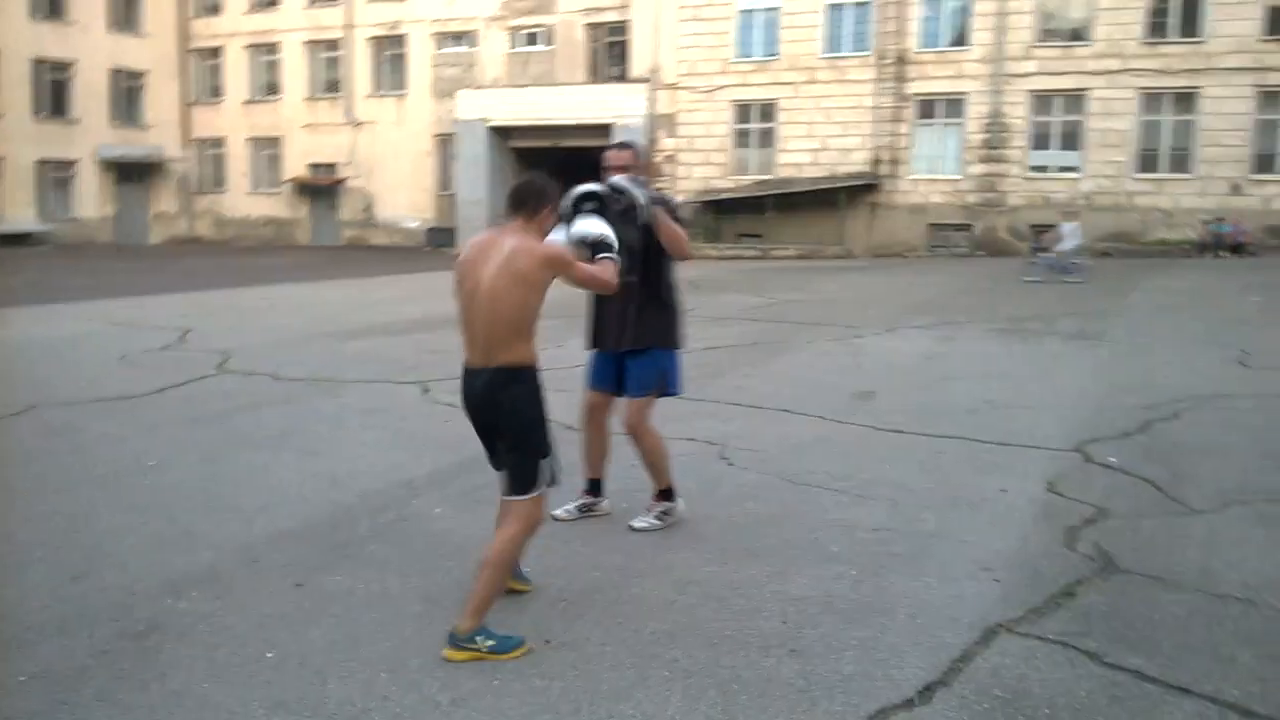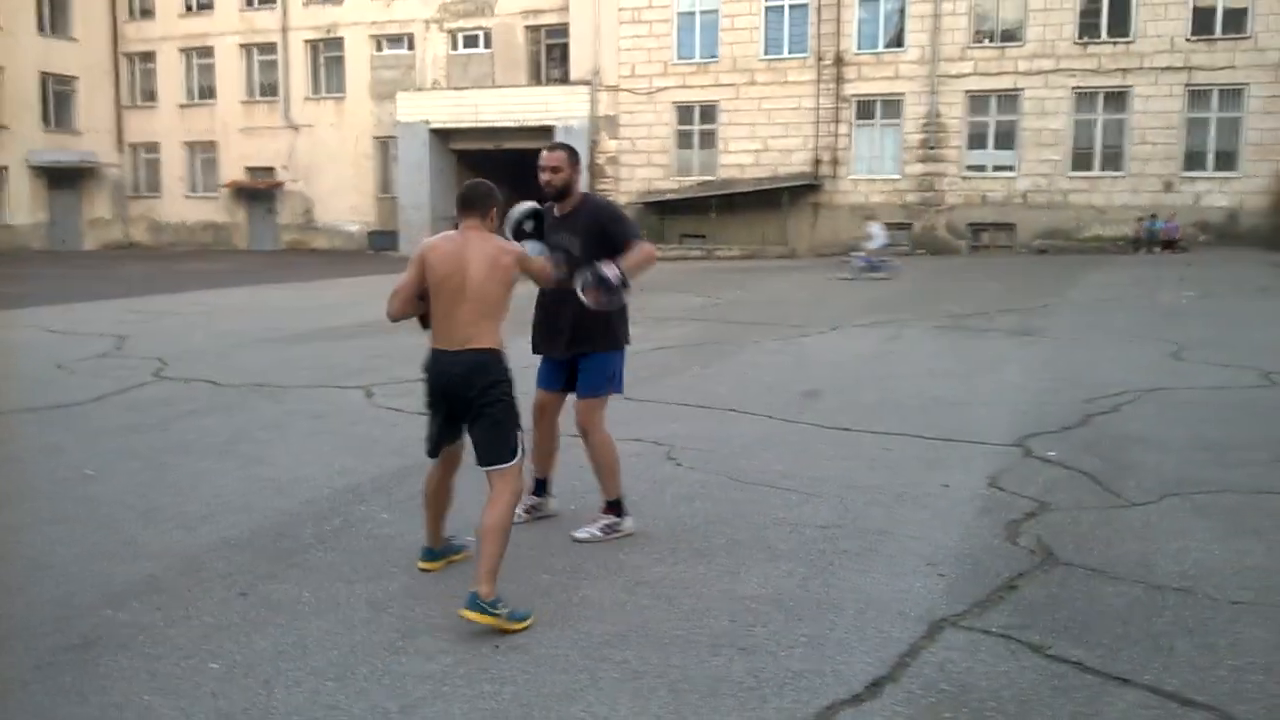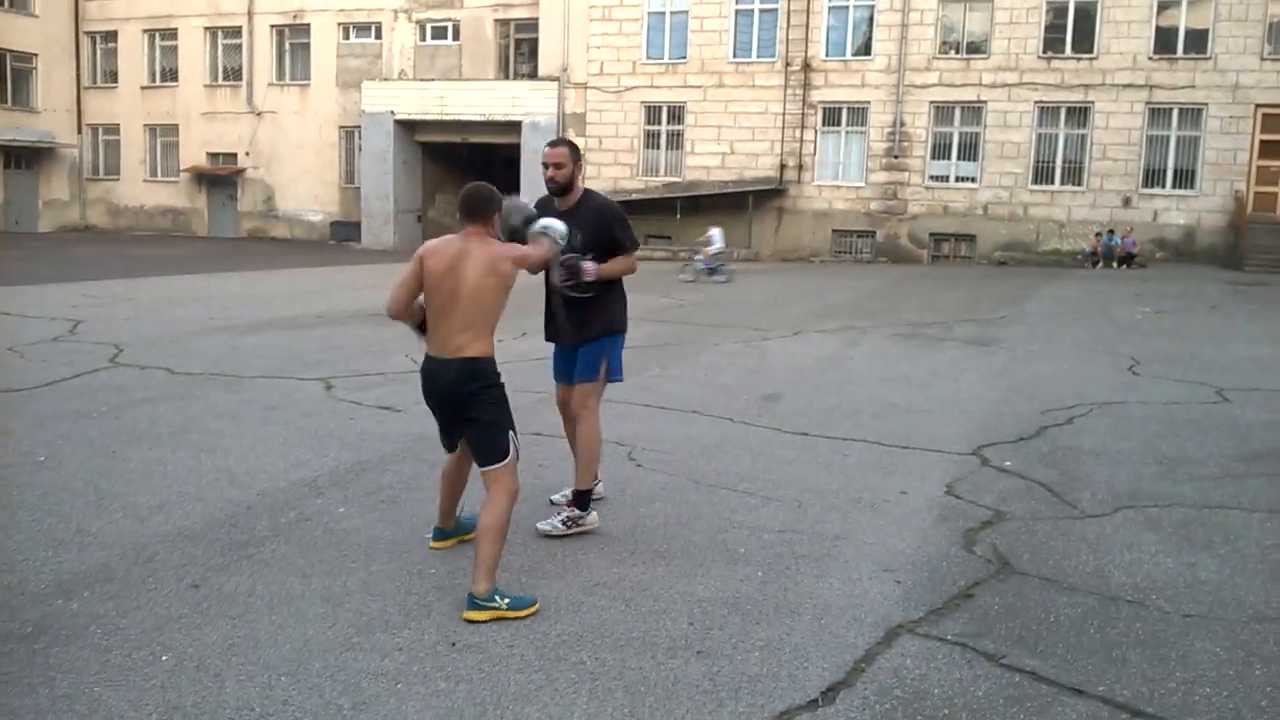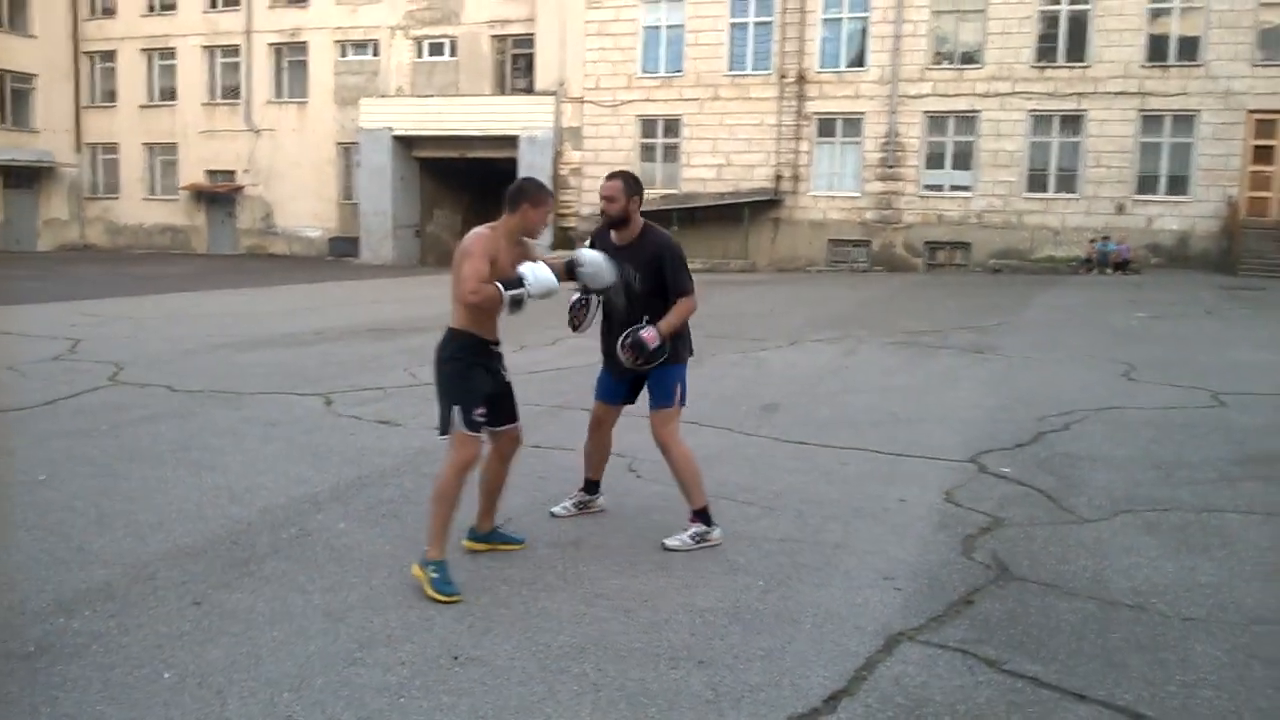
dt=0.5s
person 1, frame 1
left shoulder: (470, 249)
right shoulder: (542, 254)
right elbow: (608, 281)
right wrist: (606, 252)
left hip: (474, 383)
right hip: (511, 387)
left knee: (521, 477)
right knee: (524, 516)
left ankle: (506, 569)
right ankle: (467, 630)
person 1, frame 2
left shoulder: (430, 249)
right shoulder: (511, 251)
left elbow: (396, 311)
right elbow: (548, 276)
left hip: (440, 367)
right hip: (484, 370)
left knee: (445, 458)
right knee: (507, 486)
left ankle: (435, 546)
right ankle: (483, 596)
person 1, frame 3
left shoulder: (429, 251)
right shoulder: (507, 254)
left elbow: (397, 307)
right elbow: (543, 252)
right wrist: (549, 236)
left hip: (434, 373)
right hip: (475, 376)
left knee: (462, 448)
right knee: (503, 486)
left ankle: (447, 526)
right ankle: (483, 594)
person 1, frame 4
left shoulder: (517, 246)
right shoulder: (481, 240)
left elbow: (543, 269)
right elbow: (471, 294)
left wrist: (572, 267)
right wrist: (515, 290)
left hip: (488, 352)
right hip: (462, 354)
left knee: (508, 439)
right knee: (464, 453)
left ankle: (483, 529)
right ankle: (431, 559)
person 2, frame 1
left shoulder: (655, 208)
left elbow: (682, 250)
left wrist: (646, 202)
left hip: (651, 333)
right hip: (610, 332)
left knee: (636, 419)
right knee: (593, 409)
left ankle: (667, 499)
right ankle: (593, 496)
person 2, frame 2
left shoulder: (600, 212)
right shoulder: (544, 216)
left elbow: (646, 252)
left wrist: (619, 269)
left hip: (600, 334)
right hip: (558, 333)
left knee: (588, 420)
right knee: (542, 409)
left ankle: (616, 514)
right ankle: (540, 495)
person 2, frame 3
left shoulder: (602, 209)
right shoulder: (542, 209)
left elbow: (631, 260)
left wrist: (598, 270)
left hip: (601, 323)
right hip: (563, 322)
left knee: (583, 407)
right knee: (566, 403)
left ankle: (582, 509)
right ankle: (588, 479)
person 2, frame 4
left shoulder: (662, 246)
right shoulder: (600, 239)
left elbow: (687, 301)
left wrist: (657, 333)
left hip: (663, 351)
right hip: (620, 348)
left knee: (664, 433)
right knee: (599, 420)
left ankle: (704, 524)
right ankle: (590, 493)
